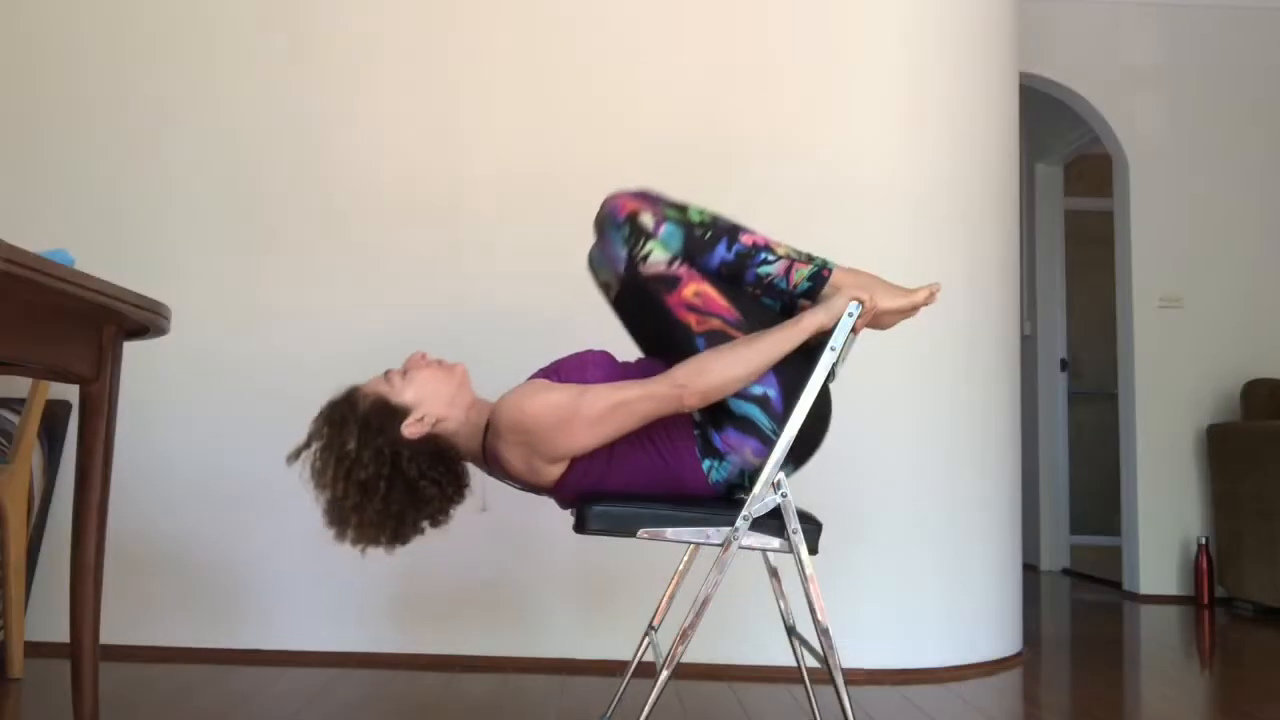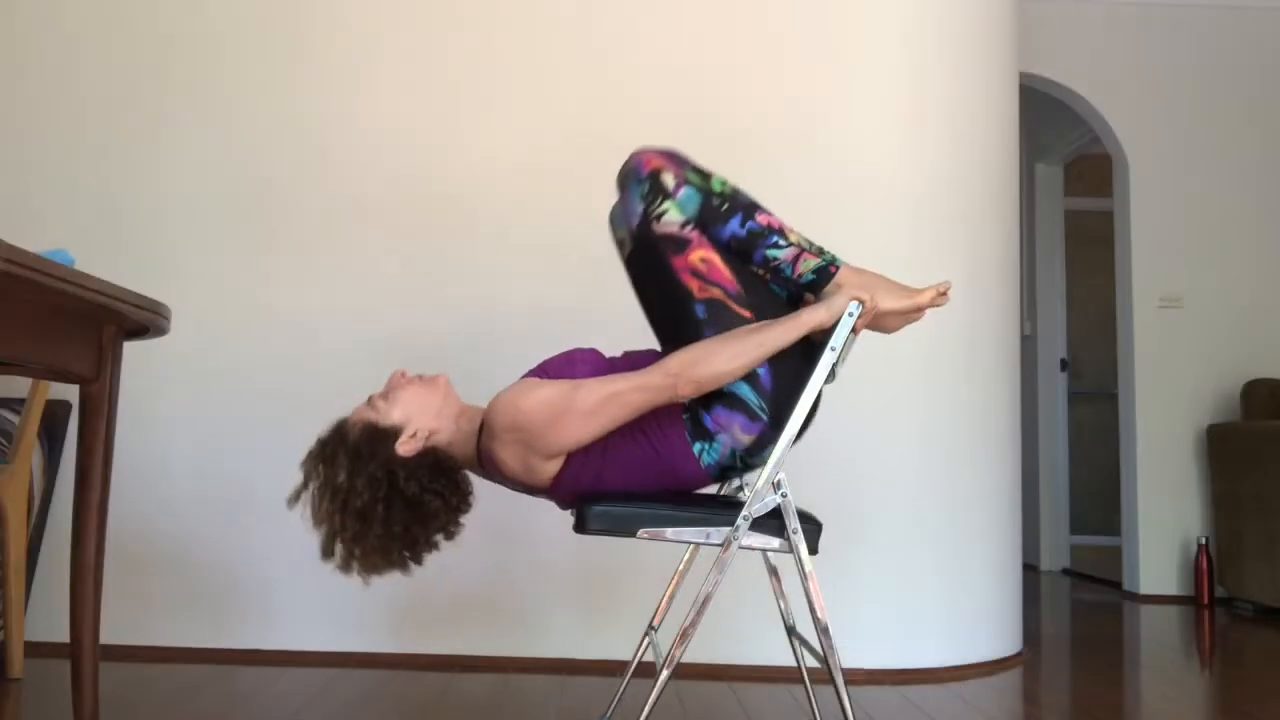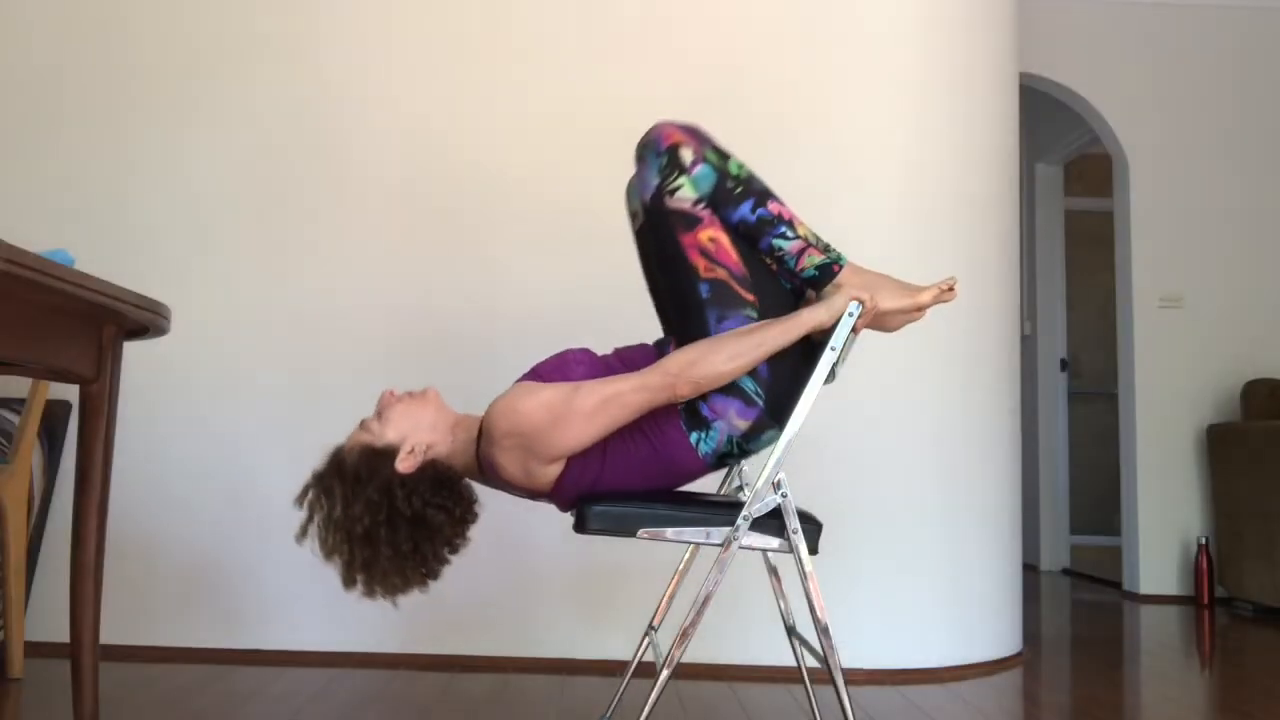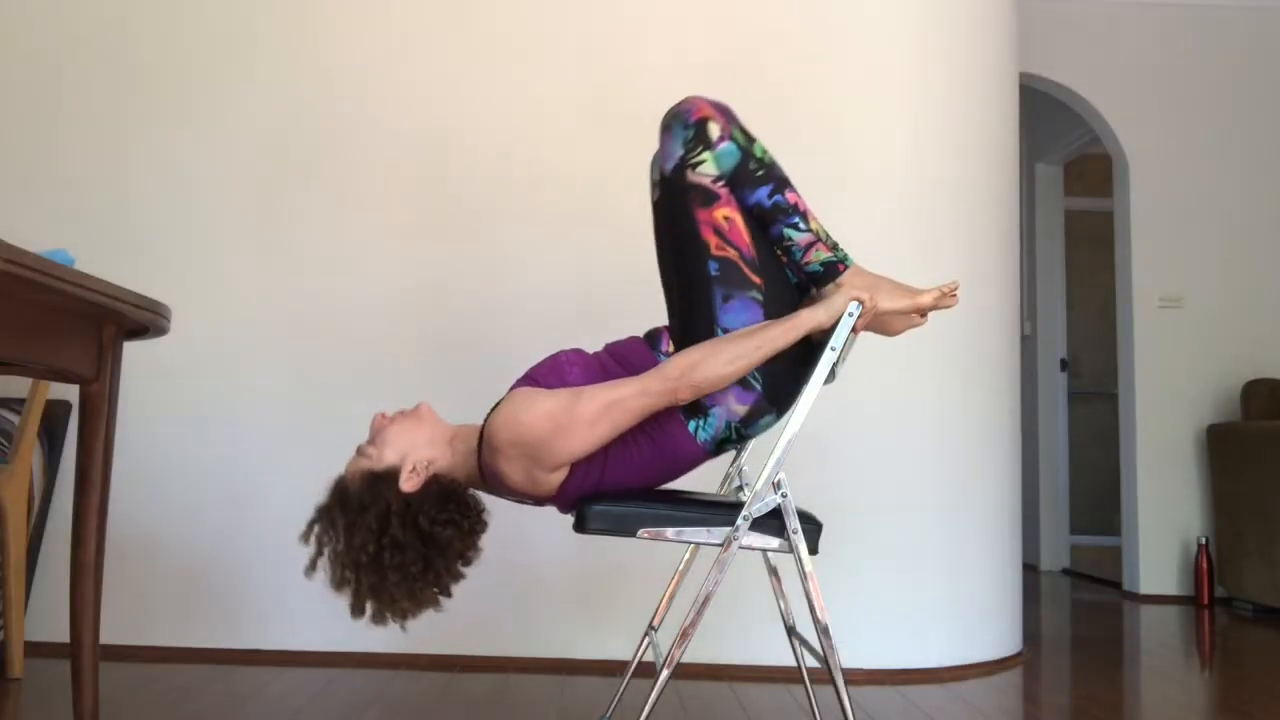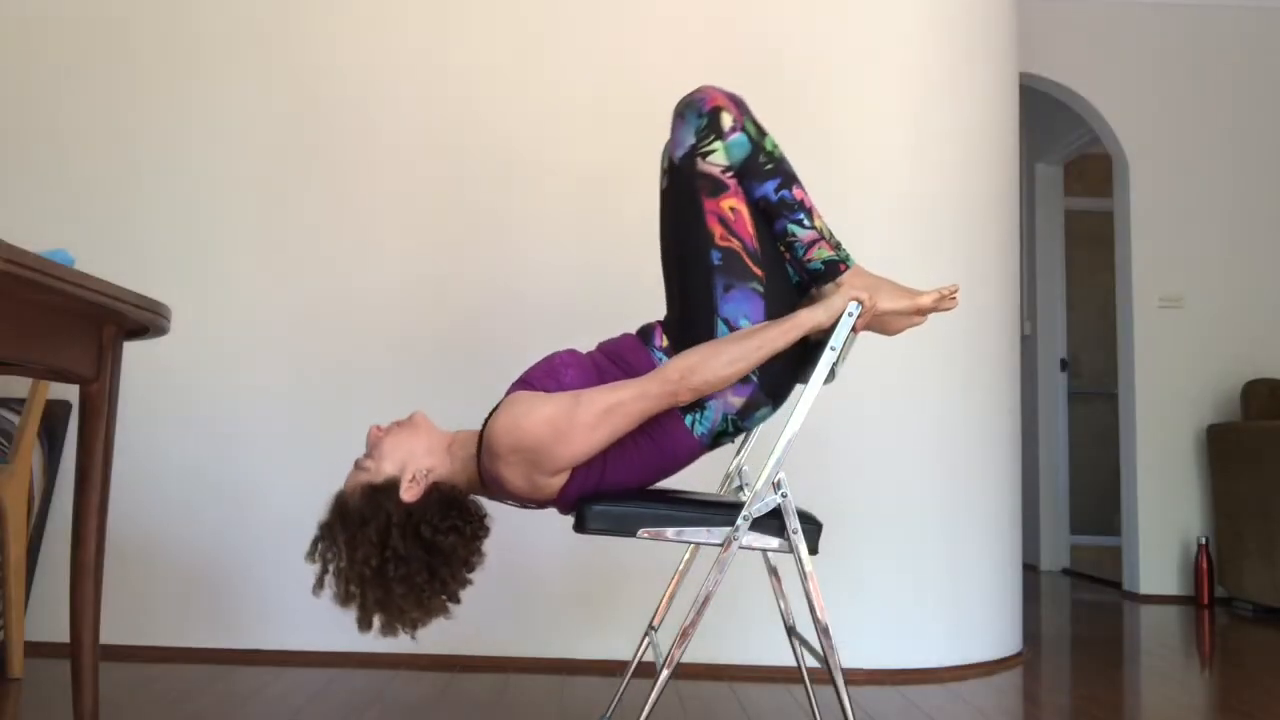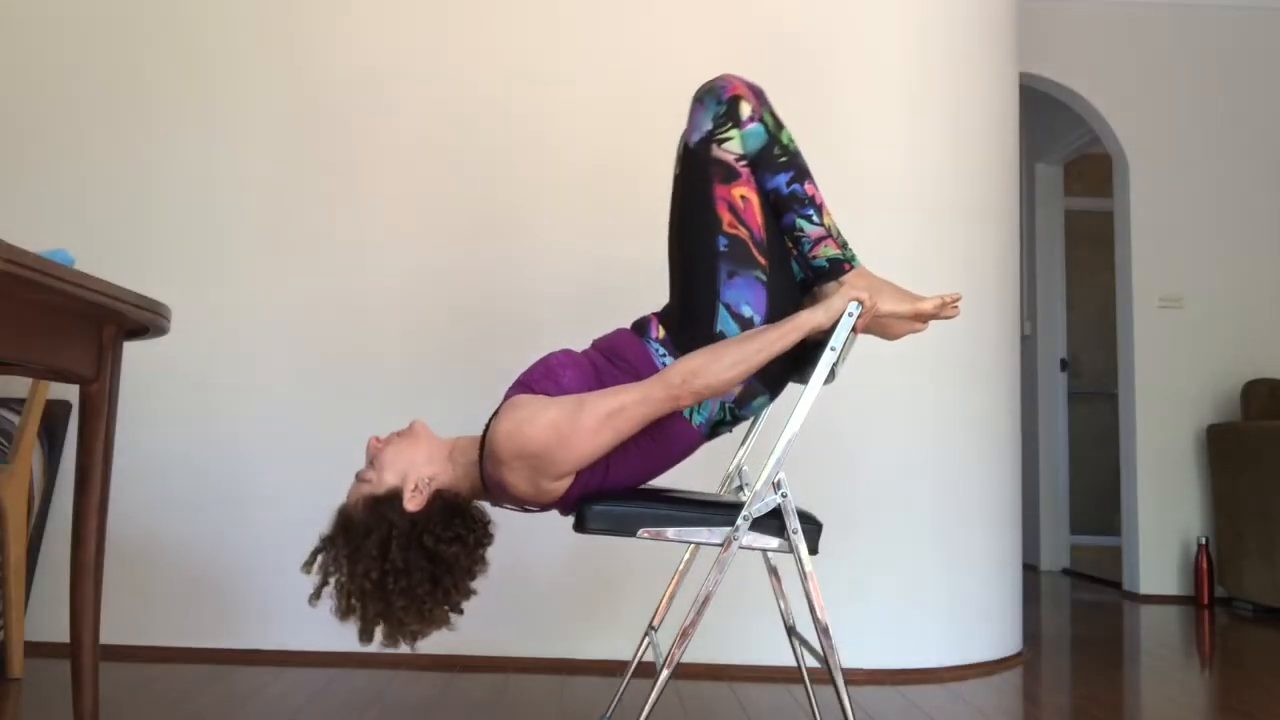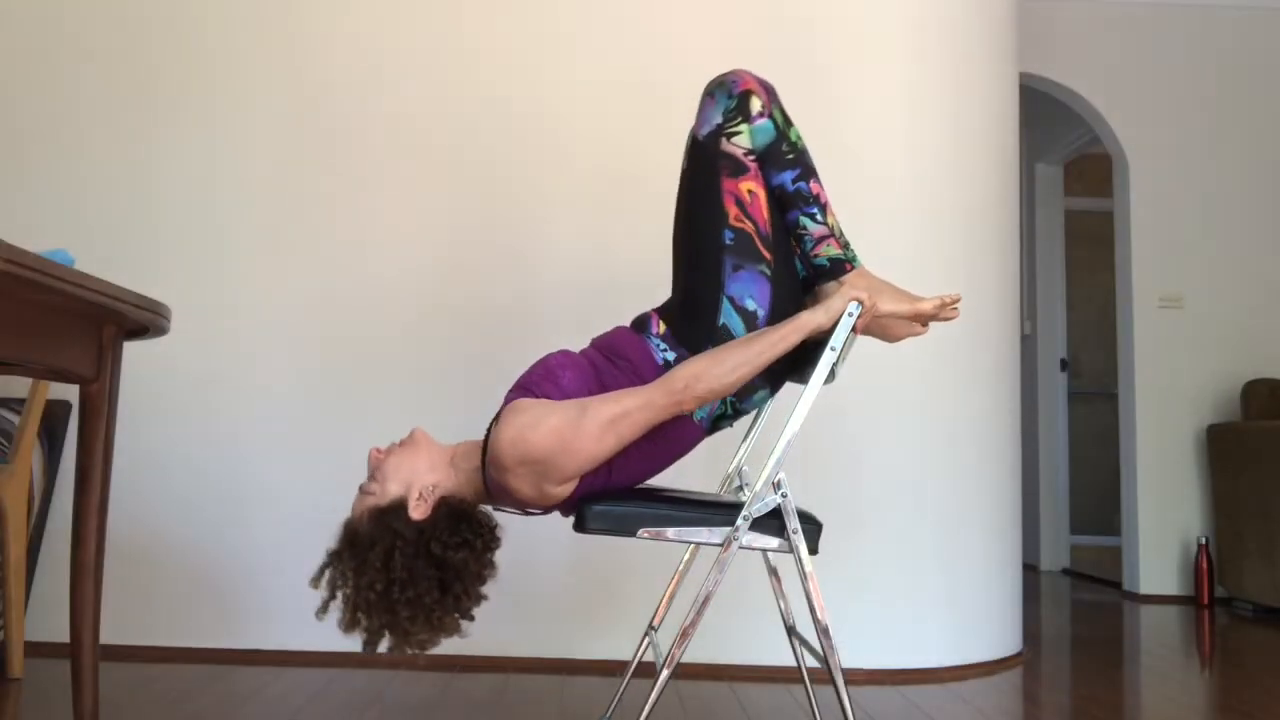
dt=0.3s
person 1, frame 1
left shoulder: (500, 434)
left elbow: (663, 391)
right elbow: (677, 392)
right wrist: (817, 318)
left hip: (731, 433)
right hip: (751, 429)
left knee: (625, 231)
right knee: (629, 219)
left ankle: (829, 289)
right ankle: (837, 294)
person 1, frame 2
left shoulder: (495, 441)
right elbow: (669, 382)
right wrist: (815, 315)
left hip: (723, 419)
right hip: (744, 410)
left knee: (647, 192)
right knee: (652, 177)
left ankle: (833, 287)
right ankle: (844, 290)
person 1, frame 3
left shoulder: (495, 448)
right elbow: (670, 382)
right wrist: (814, 317)
left hip: (718, 408)
right hip: (738, 398)
left knee: (667, 159)
right knee: (671, 149)
left ankle: (838, 290)
right ankle: (842, 290)
person 1, frame 4
left shoulder: (498, 453)
right shoulder: (518, 436)
left elbow: (664, 373)
right elbow: (671, 387)
right wrist: (815, 316)
left hip: (720, 376)
right hip: (735, 388)
left knee: (688, 140)
right knee: (697, 124)
left ankle: (841, 292)
right ankle: (846, 292)
person 1, frame 5
left shoulder: (498, 460)
right shoulder: (516, 441)
right elbow: (673, 386)
right wrist: (814, 315)
left hip: (696, 362)
right hip: (722, 382)
left knee: (706, 125)
right knee: (708, 114)
left ankle: (839, 291)
right ankle: (843, 290)
person 1, frame 6
left shoulder: (501, 464)
right shoulder: (518, 445)
right elbow: (675, 391)
right wrist: (814, 317)
left hip: (688, 348)
right hip: (725, 347)
right knee: (727, 100)
left ankle: (836, 289)
right ankle: (844, 291)
person 1, frame 7
left shoulder: (505, 467)
right shoulder: (520, 448)
right elbow: (679, 395)
right wrist: (815, 318)
left hip: (687, 345)
right hip: (715, 347)
right knee: (737, 97)
left ankle: (838, 291)
right ankle: (844, 290)
